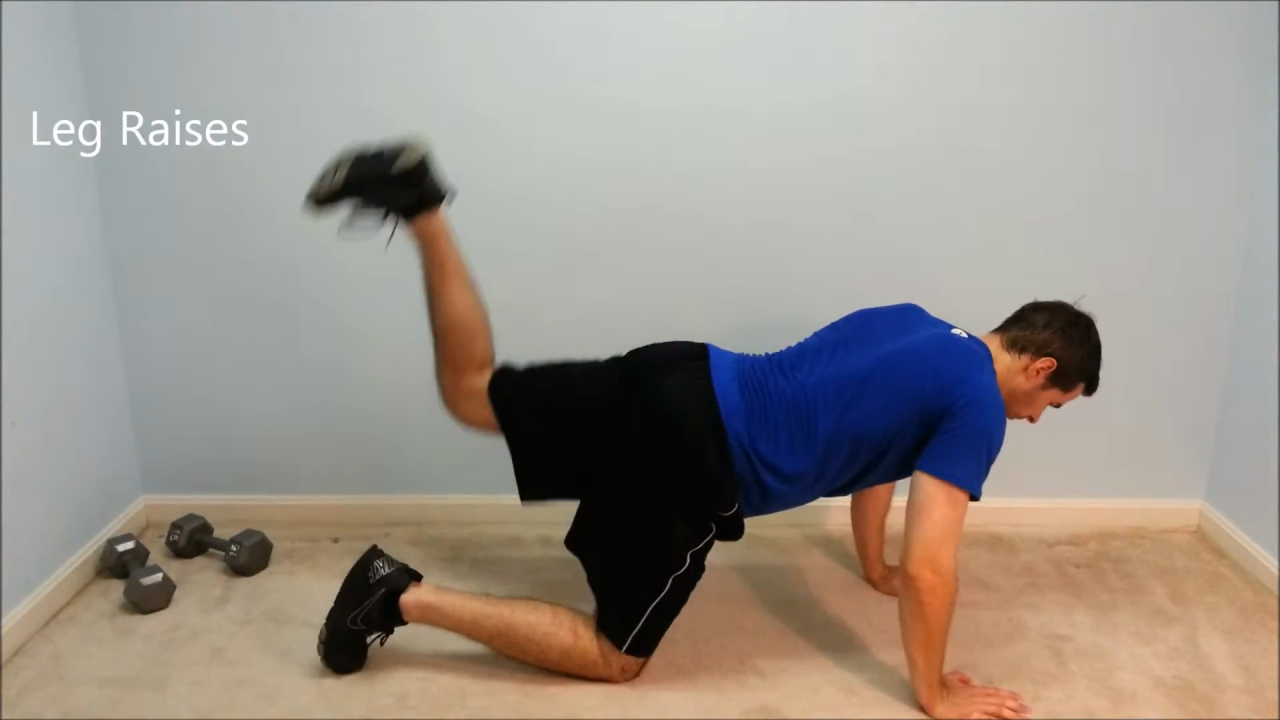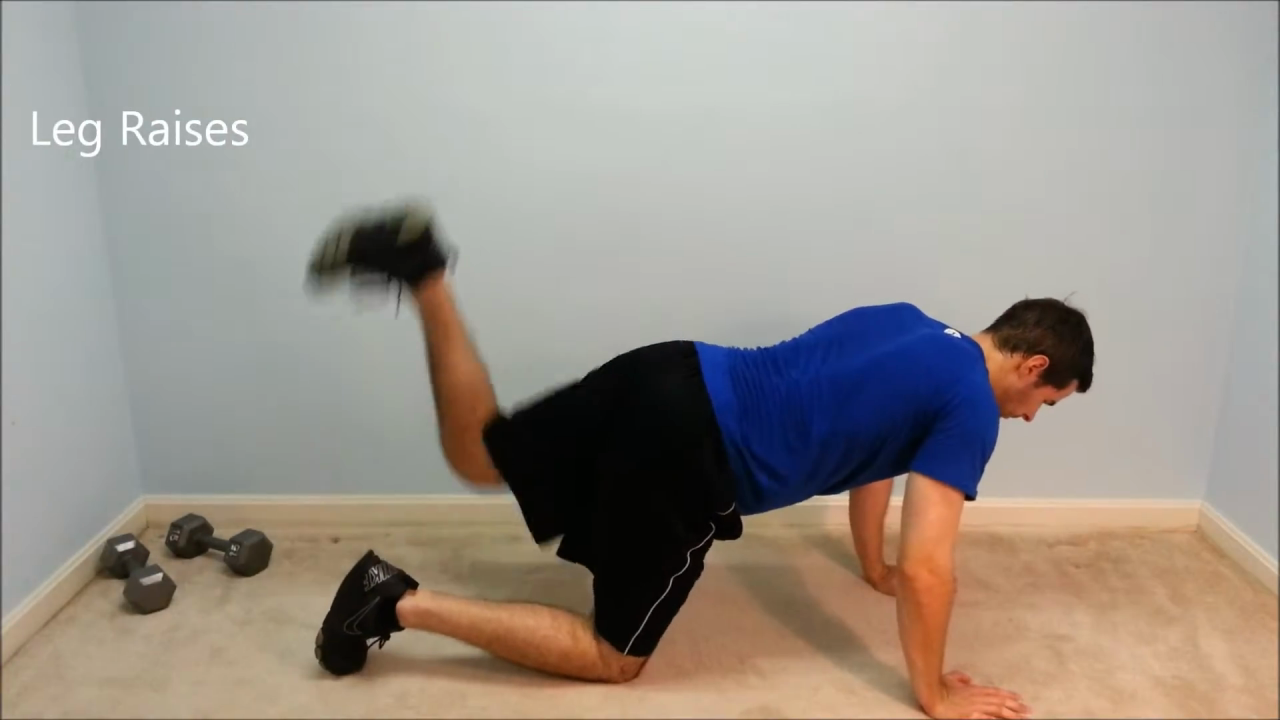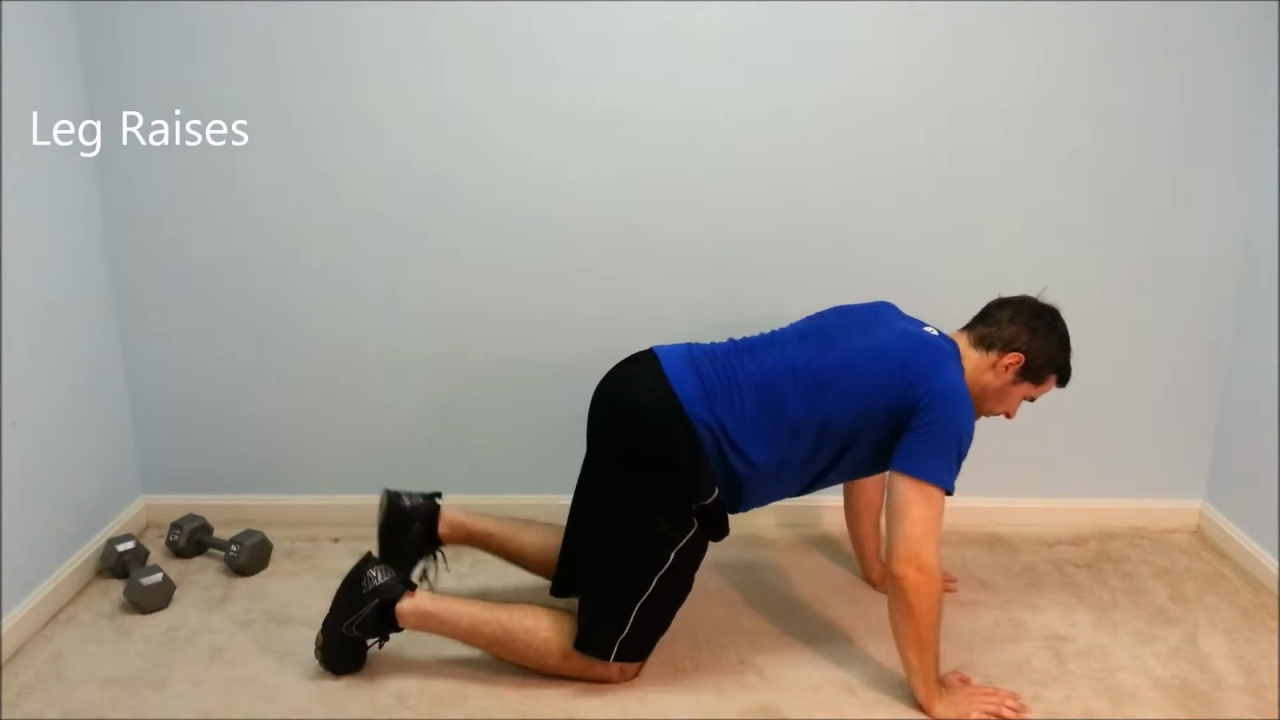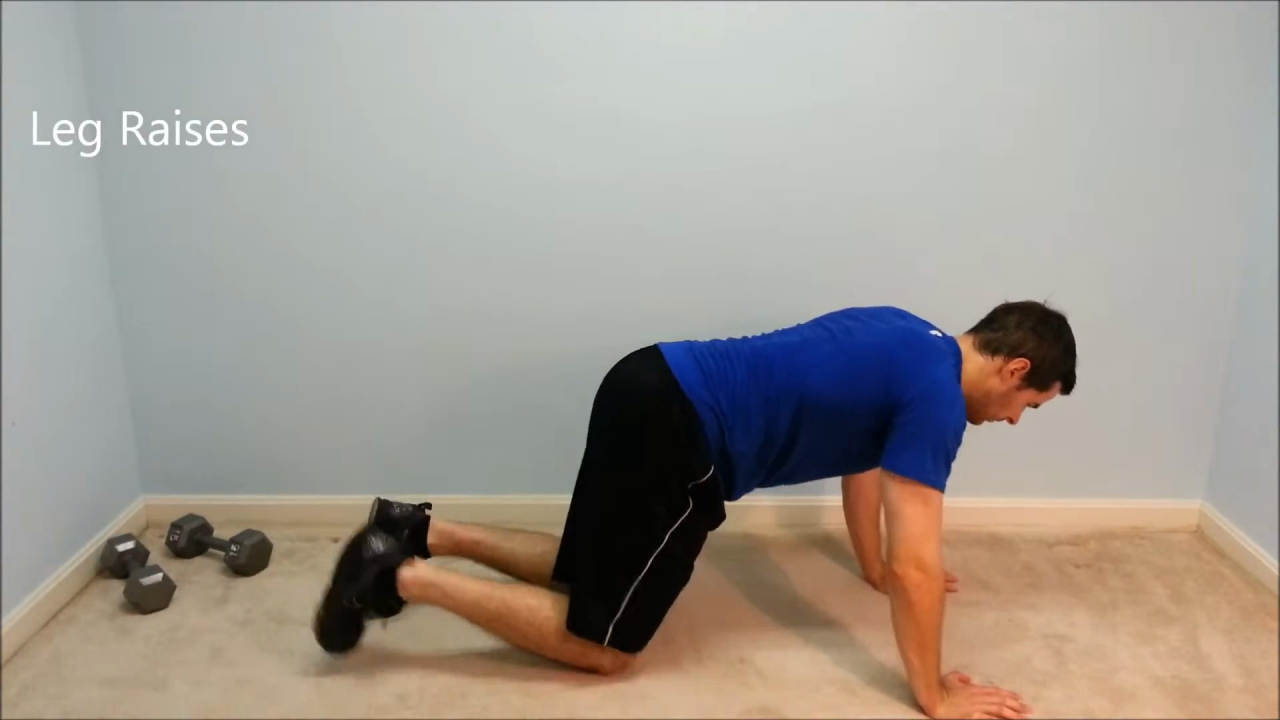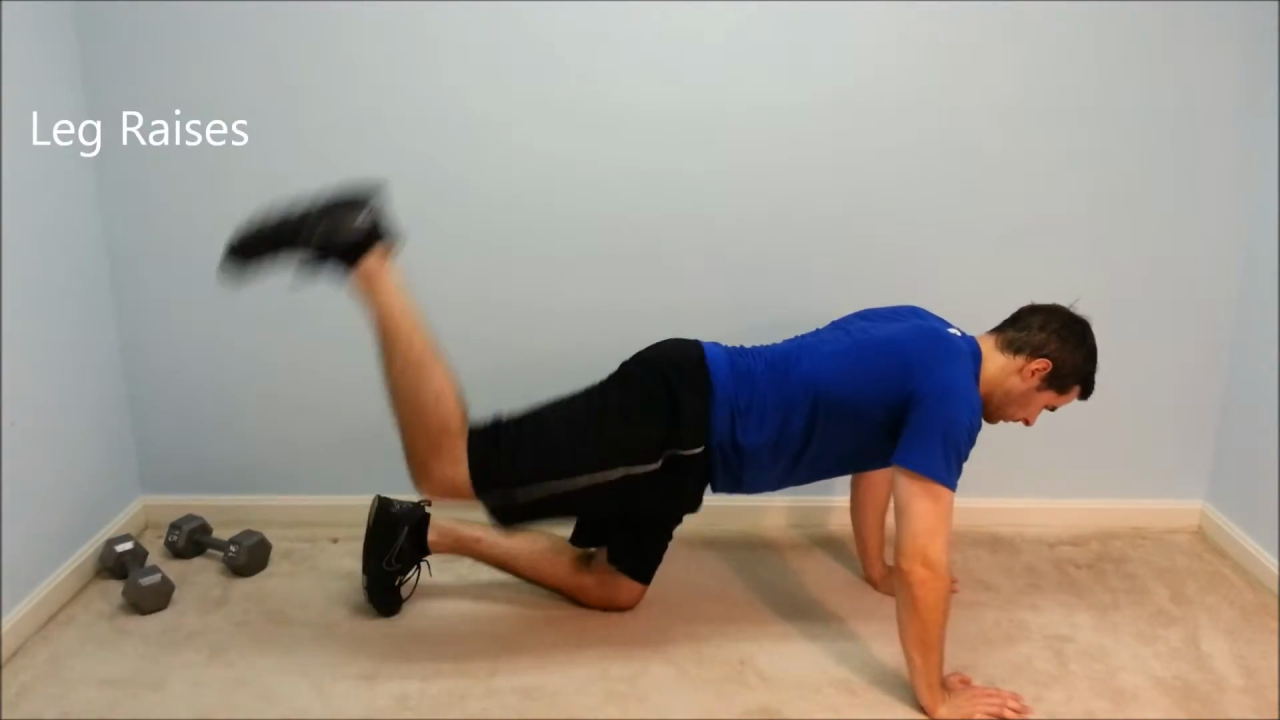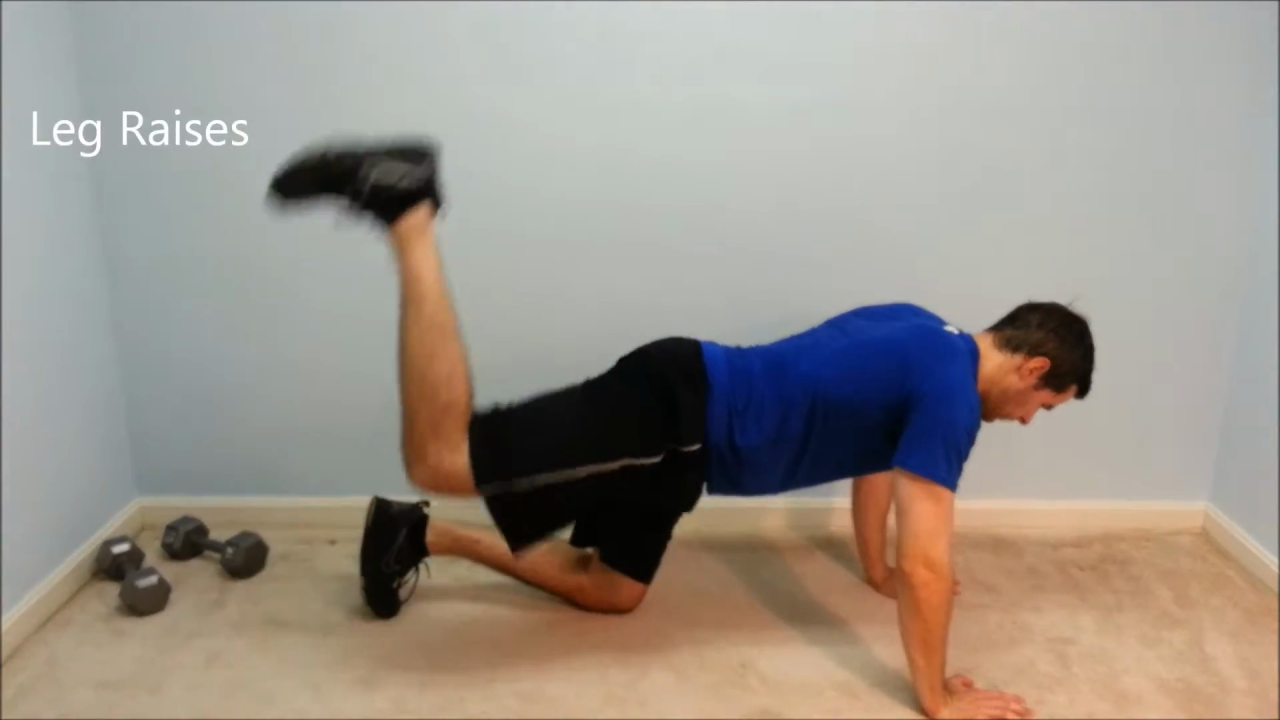
dt=0.4s
person 1, frame 1
left shoulder: (919, 331)
right shoulder: (974, 406)
right elbow: (928, 569)
left wrist: (873, 568)
left hip: (677, 376)
right hip: (685, 455)
left knee: (472, 392)
right knee: (612, 656)
left ankle: (420, 202)
right ankle: (408, 598)
person 1, frame 2
left shoulder: (913, 327)
right shoulder: (970, 409)
right elbow: (927, 571)
left wrist: (873, 565)
left hip: (672, 377)
right hip: (686, 455)
left knee: (476, 451)
right knee: (613, 656)
left ankle: (425, 267)
right ankle: (404, 601)
person 1, frame 3
left shoulder: (899, 329)
right shoulder: (946, 400)
right elbow: (916, 570)
left wrist: (872, 564)
left hip: (648, 387)
right hip: (669, 445)
left knee: (595, 568)
right knee: (607, 656)
left ankle: (438, 522)
right ankle: (402, 603)
person 1, frame 4
left shoulder: (909, 340)
right shoulder: (937, 395)
left elbow: (862, 451)
right elbow: (916, 565)
left wrist: (873, 566)
left hip: (656, 390)
right hip: (670, 427)
left knee: (596, 570)
right knee: (602, 642)
left ankle: (428, 533)
right ankle: (402, 574)
person 1, frame 5
left shoulder: (923, 340)
right shoulder: (953, 394)
left elbow: (872, 458)
right elbow: (924, 563)
left wrist: (872, 566)
left hip: (683, 408)
right hip: (676, 414)
left knee: (610, 586)
right knee: (448, 466)
left ankle: (425, 535)
right ankle: (365, 247)
person 1, frame 6
left shoulder: (922, 340)
right shoulder: (954, 394)
left elbow: (877, 456)
right elbow: (926, 565)
left wrist: (876, 568)
left hip: (679, 406)
right hip: (670, 416)
left knee: (608, 589)
right knee: (439, 458)
left ankle: (421, 535)
right ankle: (409, 211)
